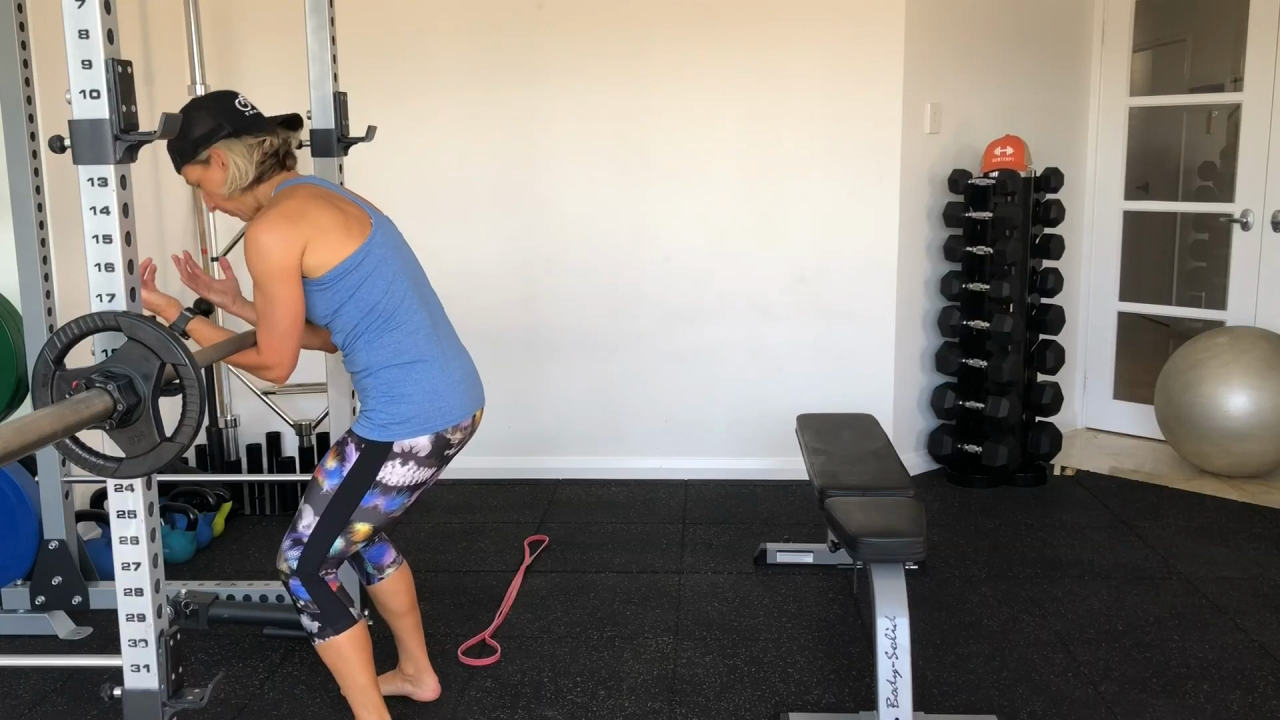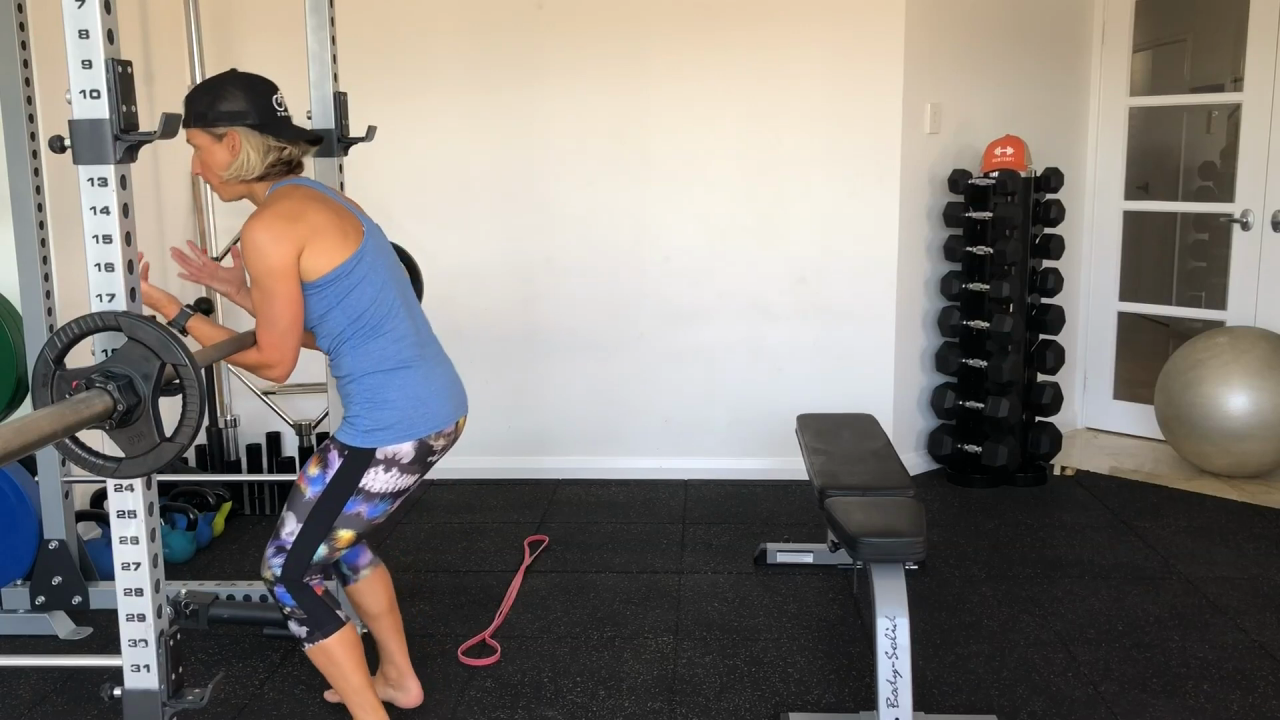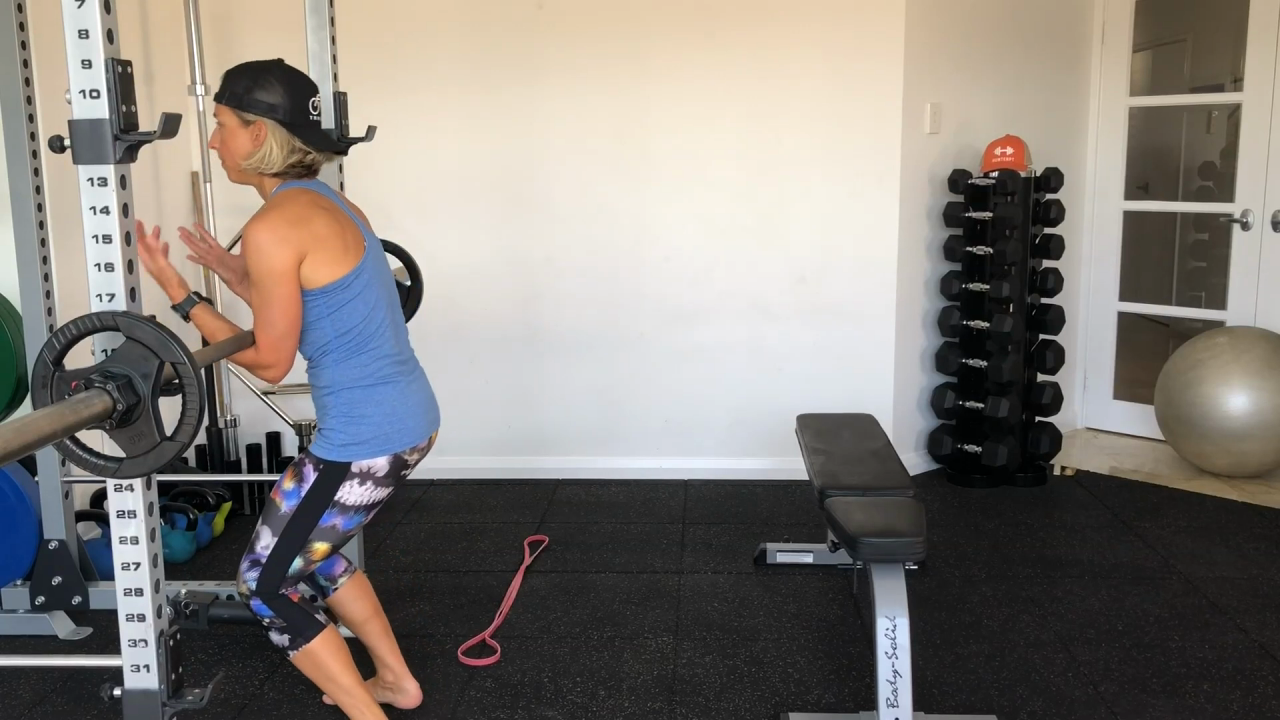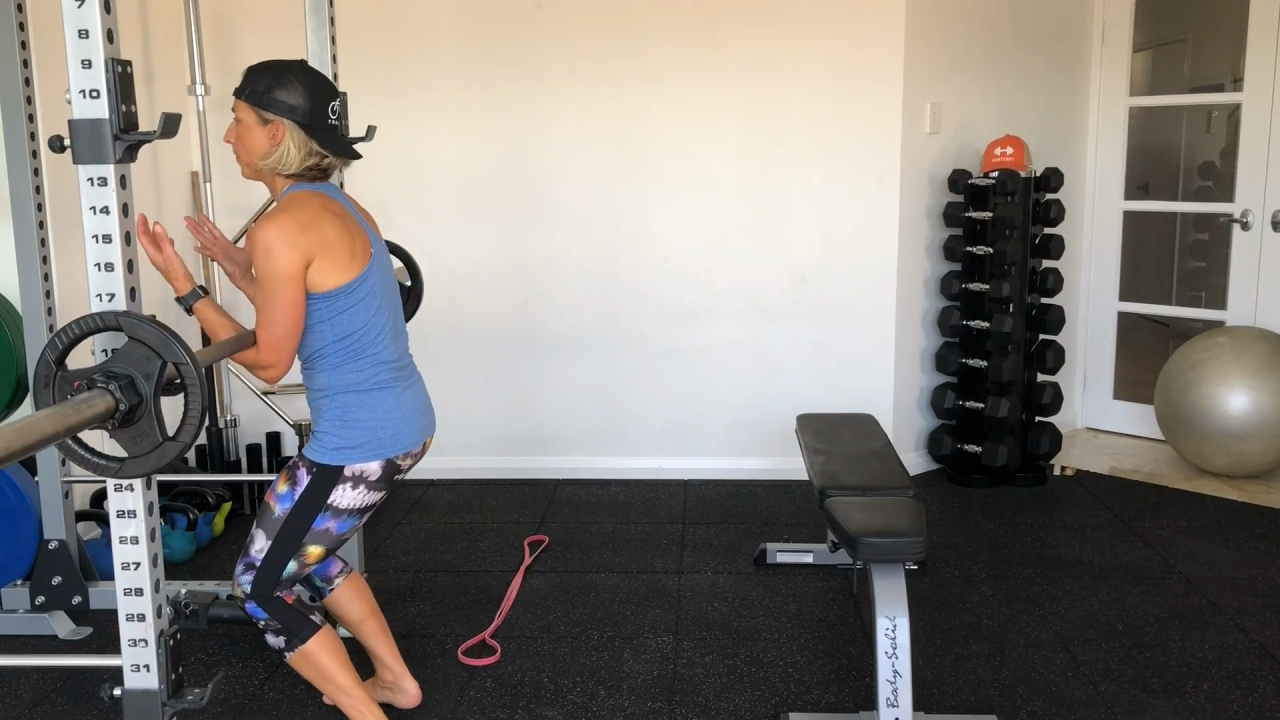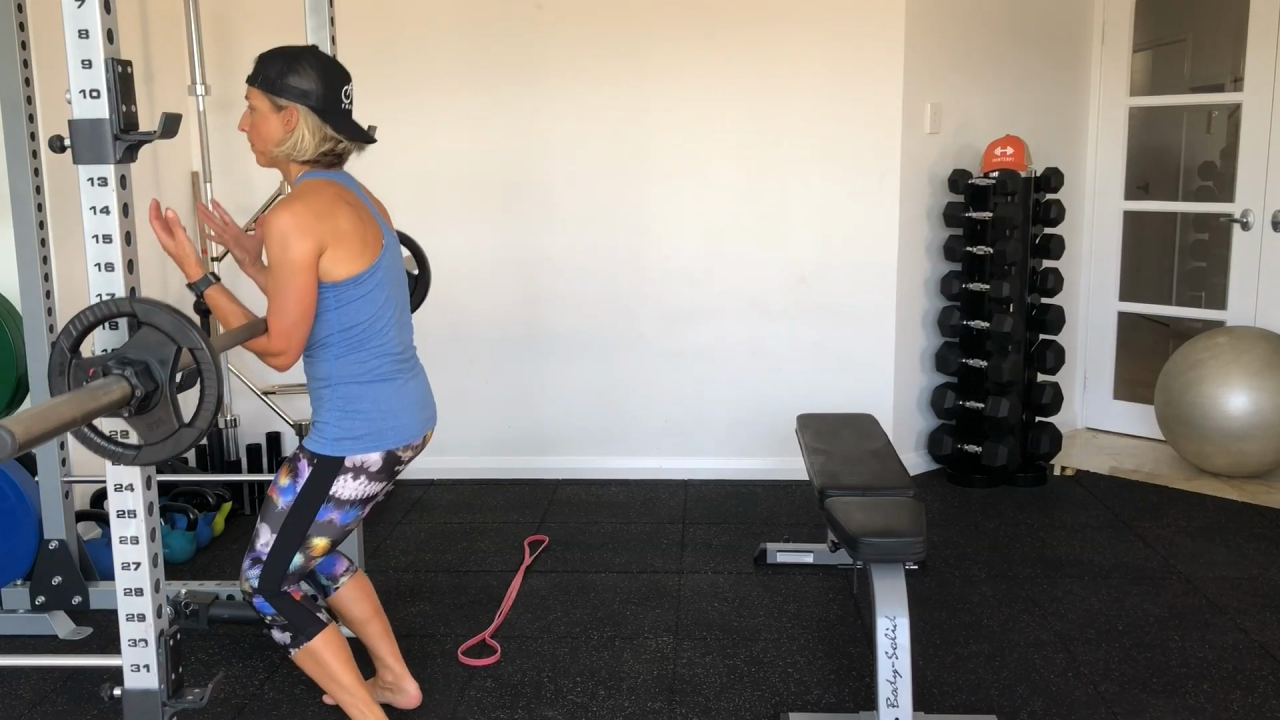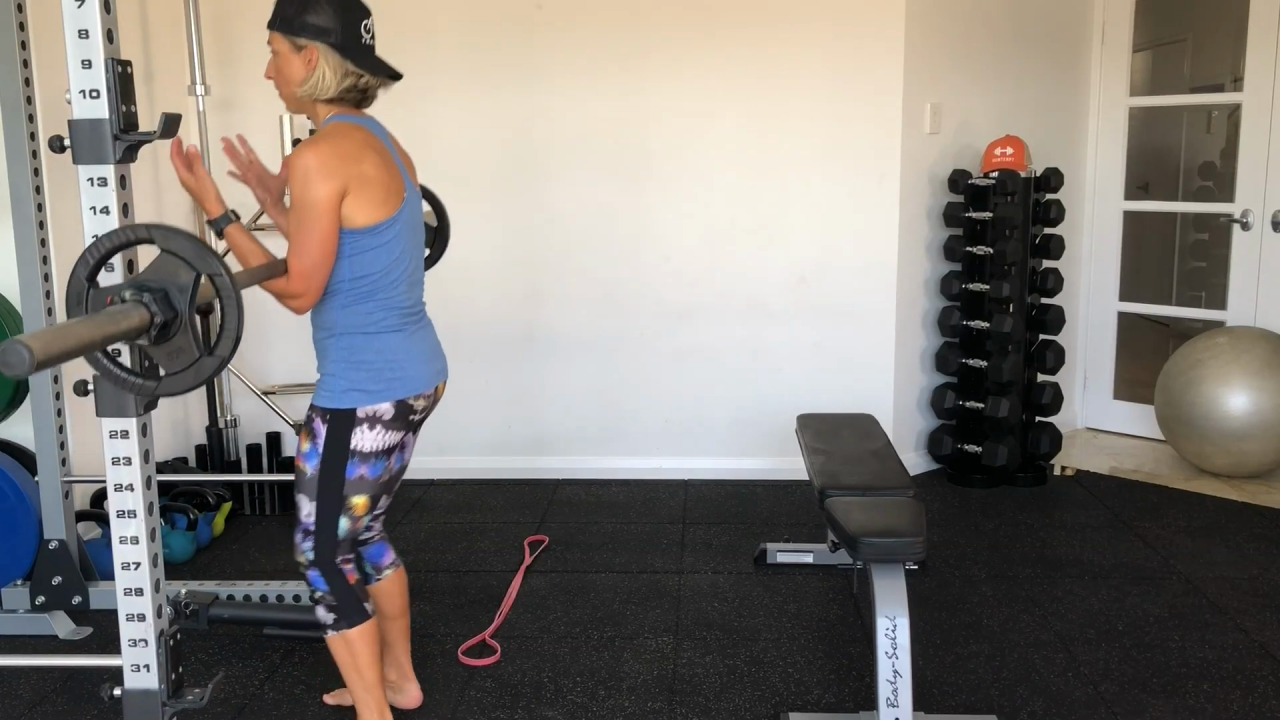
dt=0.4s
person 1, frame 1
left shoulder: (274, 226)
right shoulder: (324, 199)
left elbow: (275, 363)
left wrist: (173, 315)
right wrist: (237, 303)
left hip: (409, 420)
right hip: (452, 399)
left knee: (304, 564)
right knee: (354, 530)
person 1, frame 2
left shoulder: (270, 226)
right shoulder: (318, 200)
left elbow: (275, 361)
left wrist: (169, 310)
right wrist: (239, 292)
left hip: (391, 426)
right hip: (433, 406)
left knee: (289, 572)
right knee: (331, 537)
person 1, frame 3
left shoulder: (273, 226)
right shoulder: (328, 205)
left elbow: (270, 361)
left wrist: (177, 292)
right wrist: (235, 276)
left hip: (365, 438)
right hip: (407, 418)
left knee: (265, 582)
right knee: (306, 548)
person 1, frame 4
left shoulder: (282, 228)
right shoulder: (338, 208)
left elbow: (270, 361)
left wrist: (182, 284)
right wrist: (239, 271)
left hip: (358, 443)
right hip: (401, 423)
left knee: (260, 586)
right knee: (301, 550)
person 1, frame 5
left shoulder: (296, 214)
right shoulder: (351, 196)
left elbow: (281, 348)
left wrist: (196, 273)
right wrist: (252, 260)
left hip: (358, 433)
right hip: (402, 415)
left knee: (268, 580)
right knee: (307, 549)
person 1, frame 6
left shoulder: (320, 156)
right shoulder: (379, 143)
left elbow: (300, 291)
left wrist: (216, 212)
right wrist: (273, 202)
left hip: (363, 391)
right hip: (413, 374)
left knee: (324, 555)
right knee: (360, 534)
